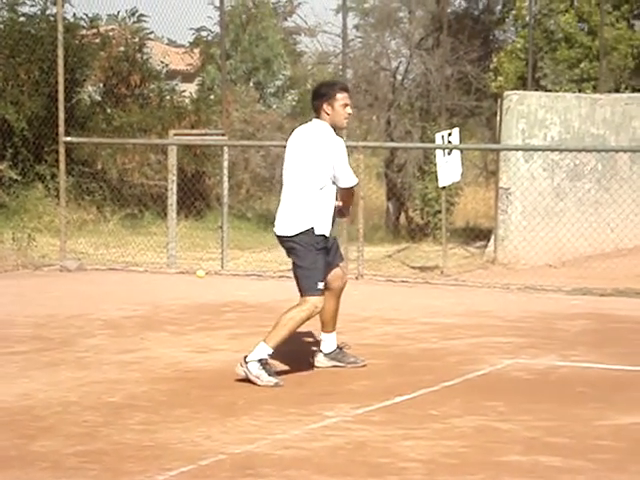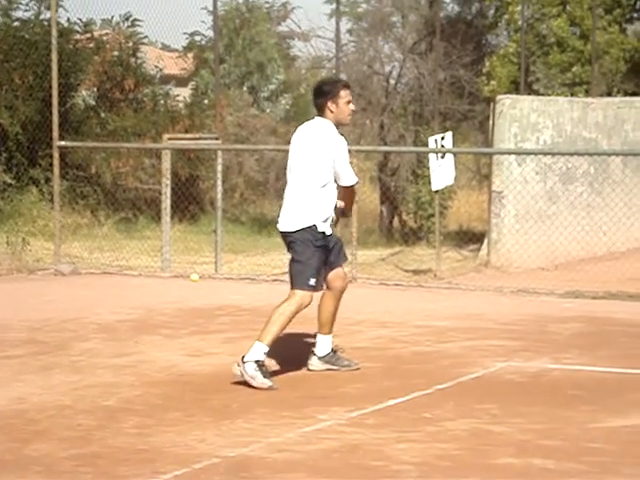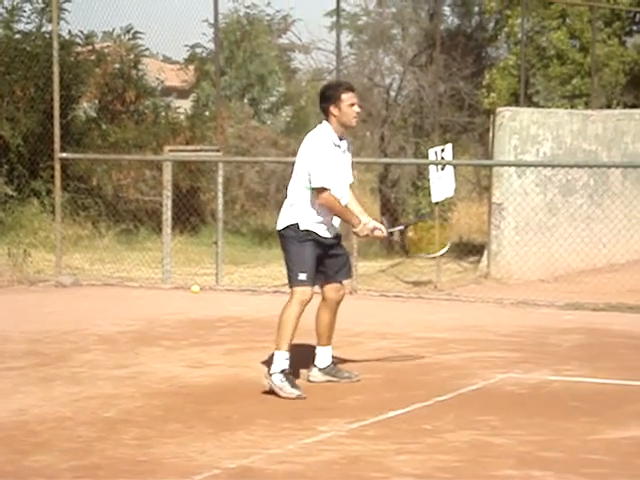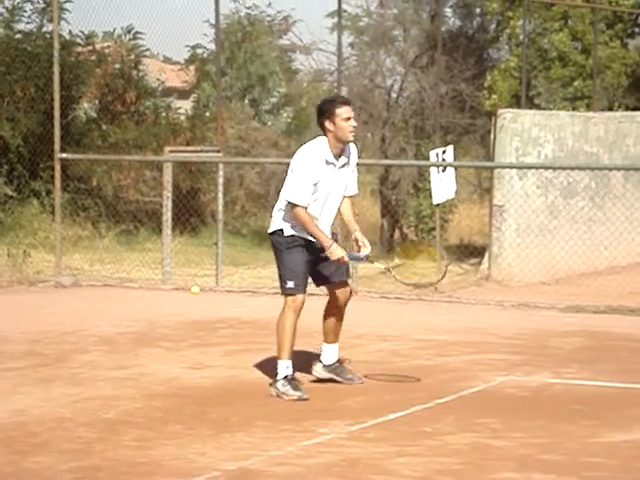
dt=0.3s
person 1, frame 1
left shoulder: (300, 133)
right shoulder: (333, 143)
right elbow: (348, 191)
left wrist: (332, 206)
right wrist: (343, 210)
left hip: (311, 226)
right hip: (305, 230)
left knee: (337, 281)
right knee: (312, 303)
left ankle: (328, 350)
right ankle: (255, 360)
person 1, frame 2
left shoulder: (304, 131)
right shoulder: (334, 141)
right elbow: (348, 189)
left wrist: (332, 204)
right wrist: (344, 209)
left hip: (313, 224)
right hip: (307, 226)
left knee: (338, 281)
right knee: (301, 297)
left ankle: (323, 353)
right ankle: (252, 360)
person 1, frame 3
left shoulder: (343, 143)
right shoulder: (317, 142)
left elbow: (344, 188)
right elbow: (323, 194)
left wrist: (366, 219)
right wrist: (354, 221)
left hip: (328, 231)
right hip: (300, 227)
left knee: (333, 294)
right knee: (301, 294)
left ankle: (322, 364)
right ankle: (279, 370)
person 1, frame 4
left shoulder: (351, 153)
right shoulder: (307, 158)
left elbow: (345, 198)
right elbow: (297, 210)
left wrist: (355, 232)
right wrist: (329, 244)
left hip: (321, 237)
right hip: (290, 234)
left knee: (341, 292)
right knee: (295, 301)
left ankle: (328, 362)
right ankle: (283, 376)
